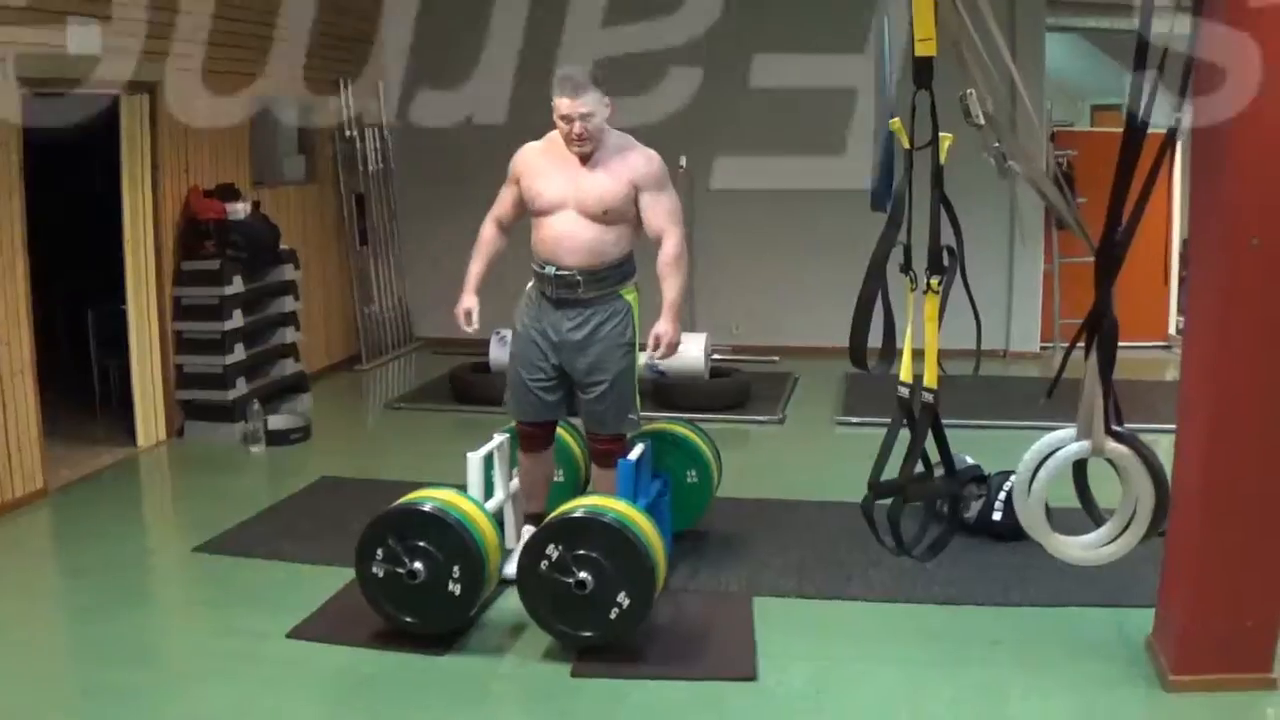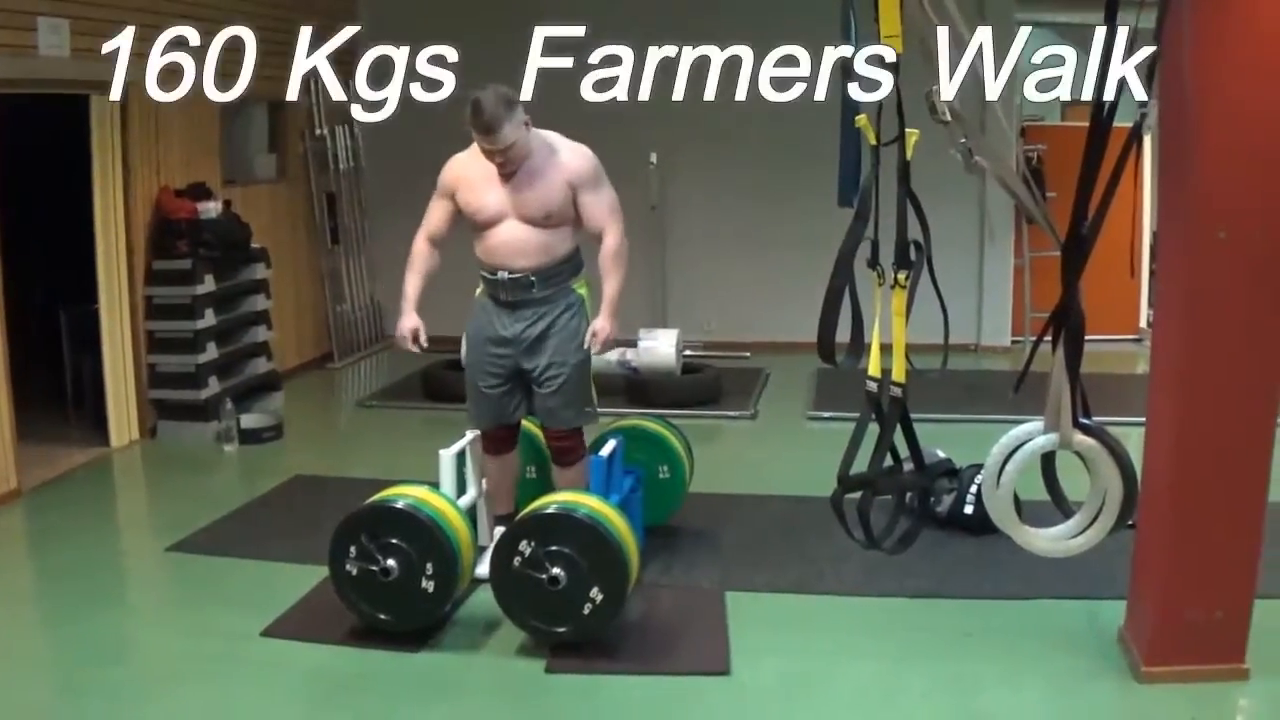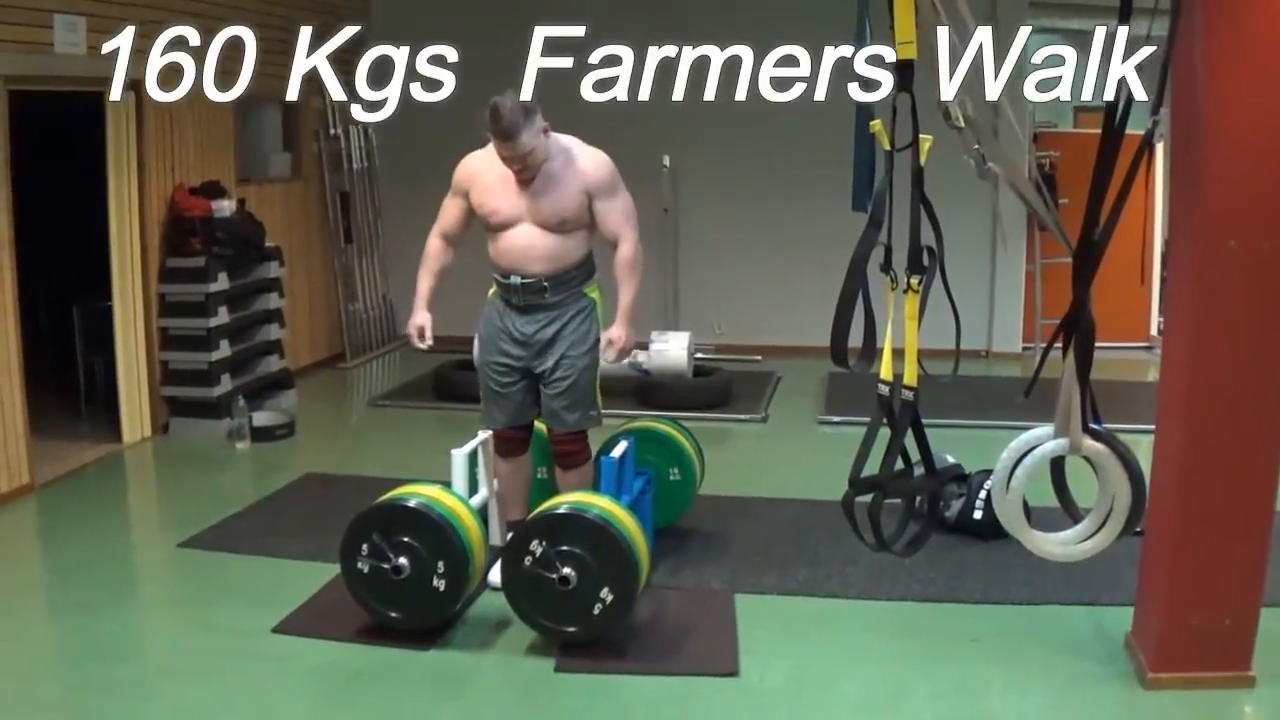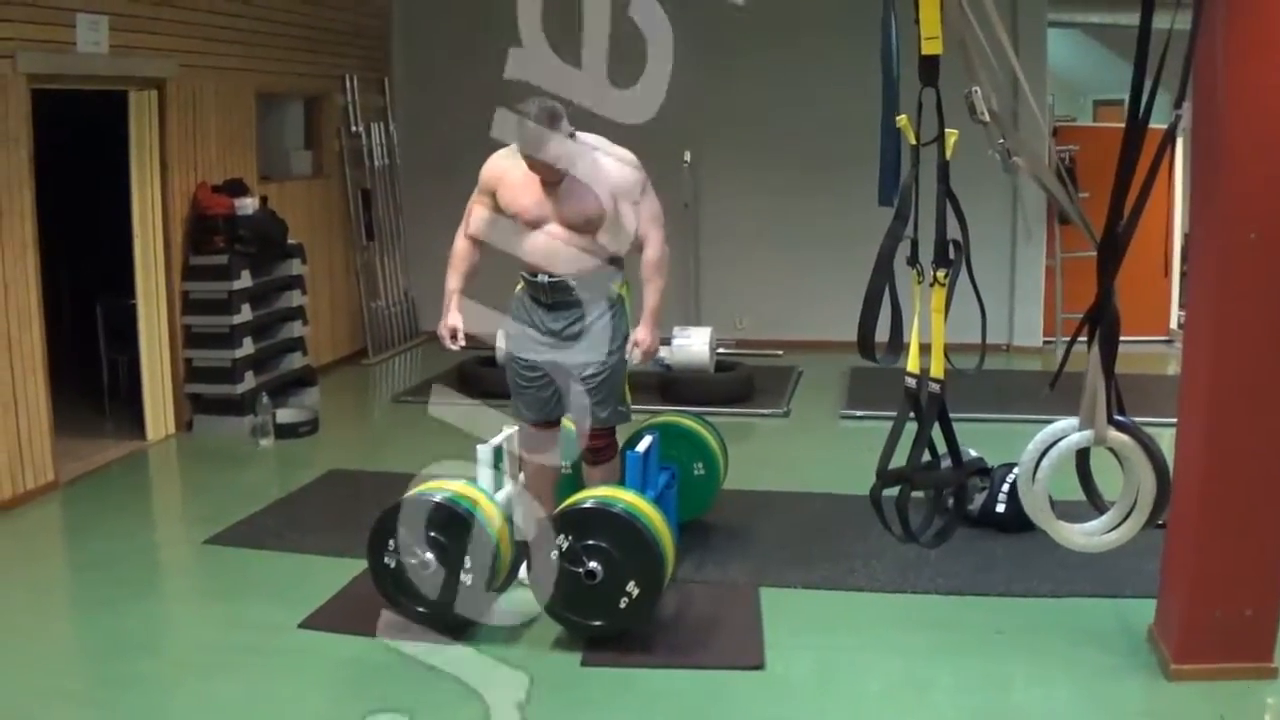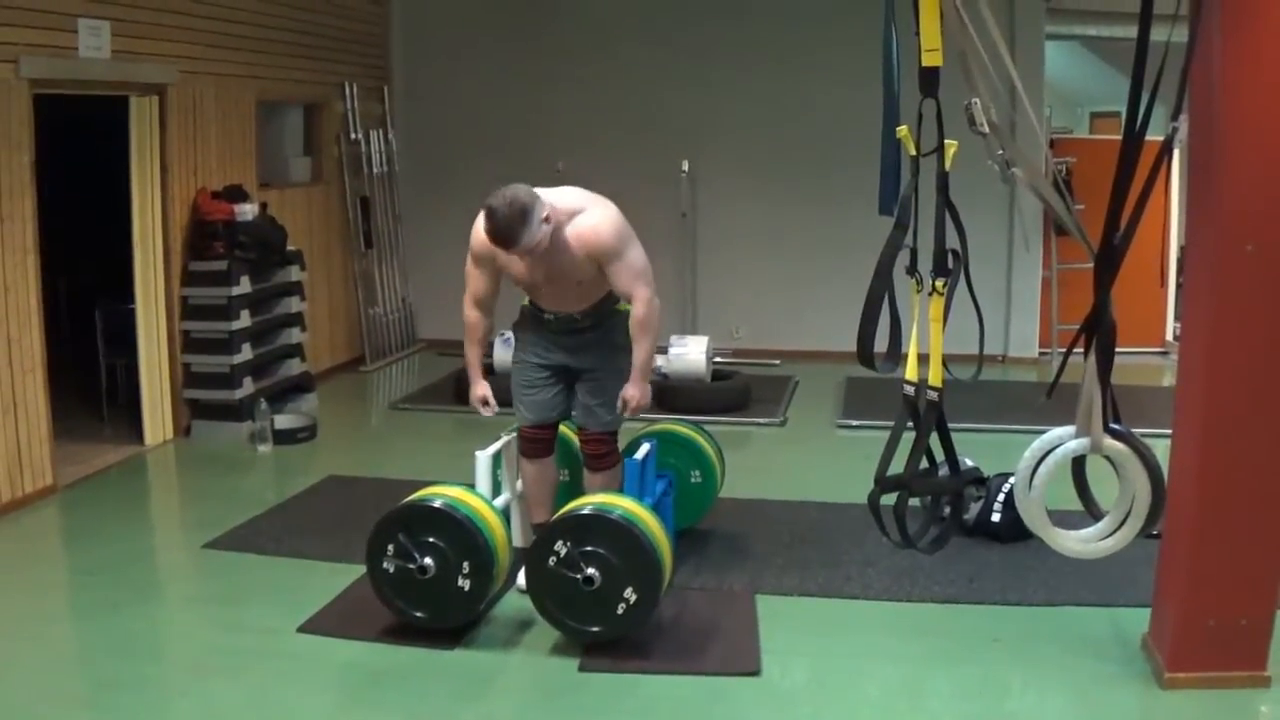
dt=1s
person 1, frame 1
left shoulder: (640, 163)
right shoulder: (529, 159)
left elbow: (670, 240)
right elbow: (497, 223)
left wrist: (669, 314)
right wrist: (470, 287)
left hip: (605, 308)
right hip: (540, 304)
left knee: (606, 435)
right knee: (532, 426)
right ankle: (533, 531)
person 1, frame 2
left shoulder: (574, 162)
right shoulder: (458, 171)
left elbow: (612, 235)
right elbow: (428, 240)
left wrist: (608, 310)
right wrist: (409, 307)
left hip: (557, 305)
right hip: (492, 307)
left knee: (563, 432)
right knee: (495, 428)
right ankle: (502, 532)
person 1, frame 3
left shoulder: (591, 167)
right shoulder: (473, 170)
left elbow: (627, 242)
right elbow: (442, 238)
left wrist: (624, 317)
right wrist: (421, 303)
left hip: (569, 309)
right hip: (504, 310)
left knee: (567, 434)
right knee: (508, 433)
right ankle: (516, 541)
person 1, frame 4
left shoulder: (616, 167)
right shoulder: (499, 169)
left elbow: (652, 243)
right elbow: (469, 237)
left wrist: (649, 319)
right wrist: (452, 304)
left hip: (595, 306)
right hip: (531, 307)
left knee: (596, 431)
right knee: (536, 428)
person 1, frame 5
left shoulder: (598, 225)
right shoulder: (485, 234)
left elbow: (644, 299)
right elbow: (478, 306)
left wrist: (639, 377)
right wrist: (476, 375)
left hip: (602, 328)
right hip: (538, 329)
left knee: (598, 438)
right knee: (533, 433)
